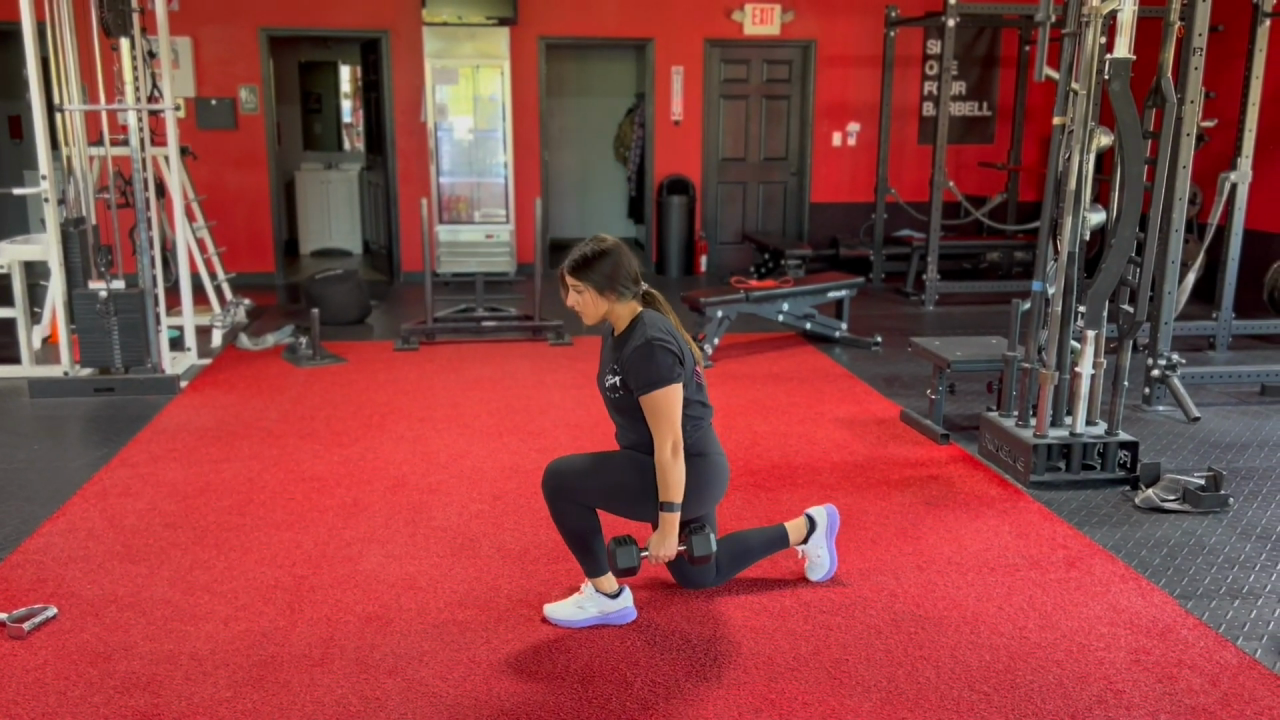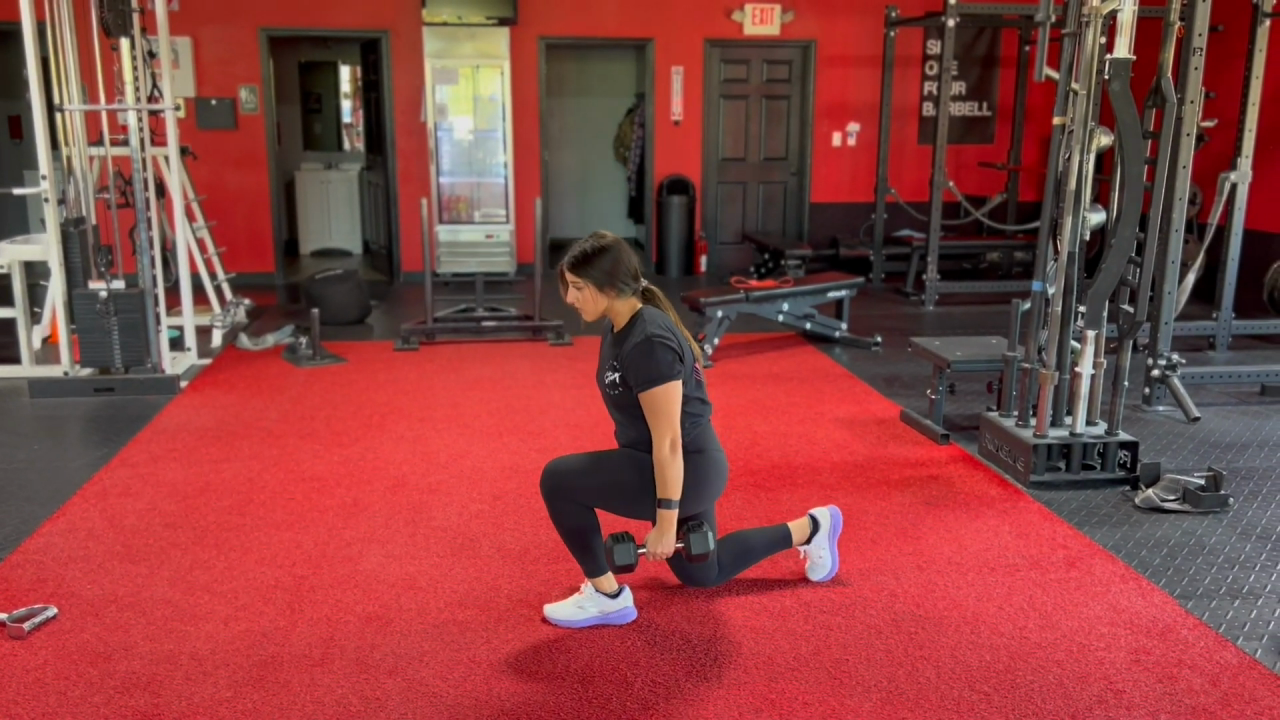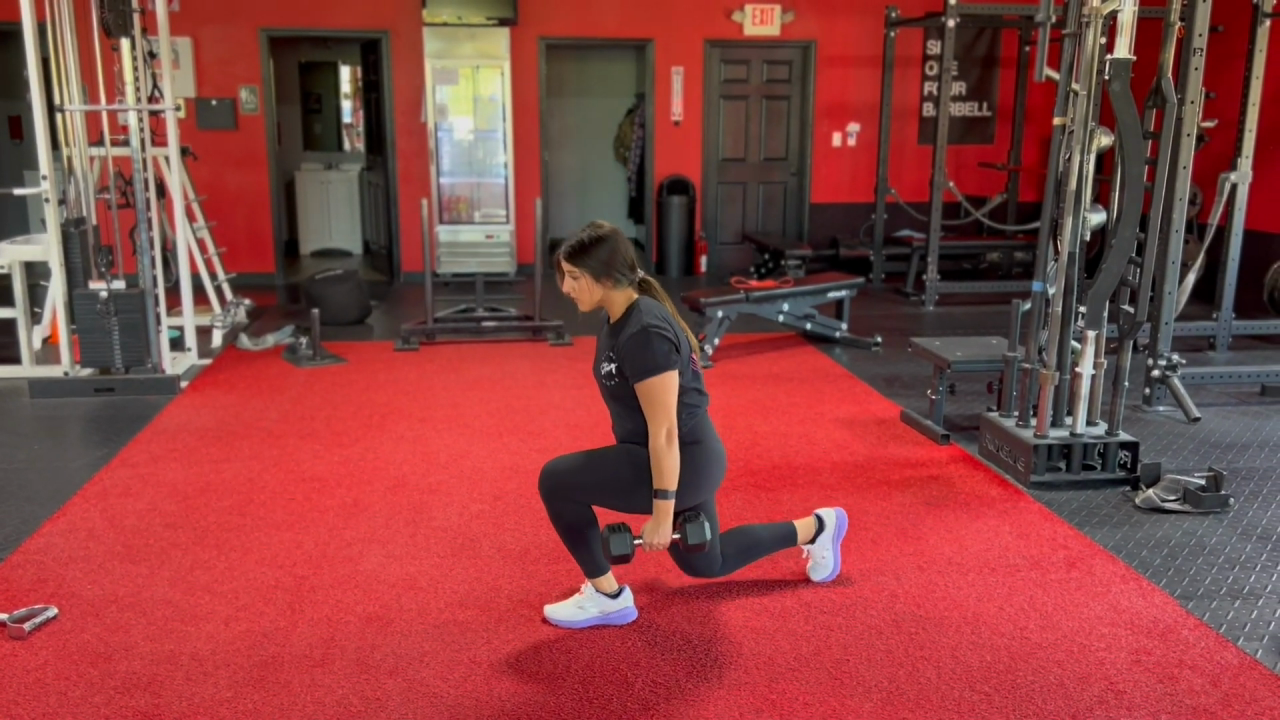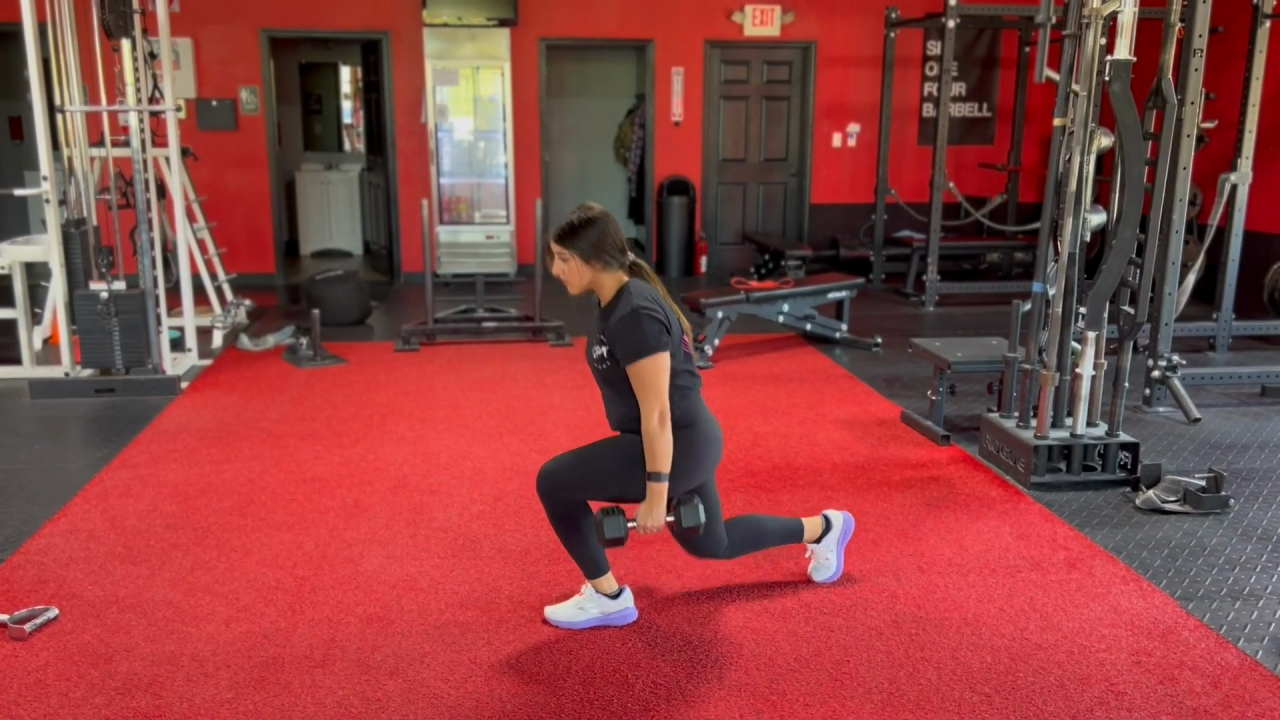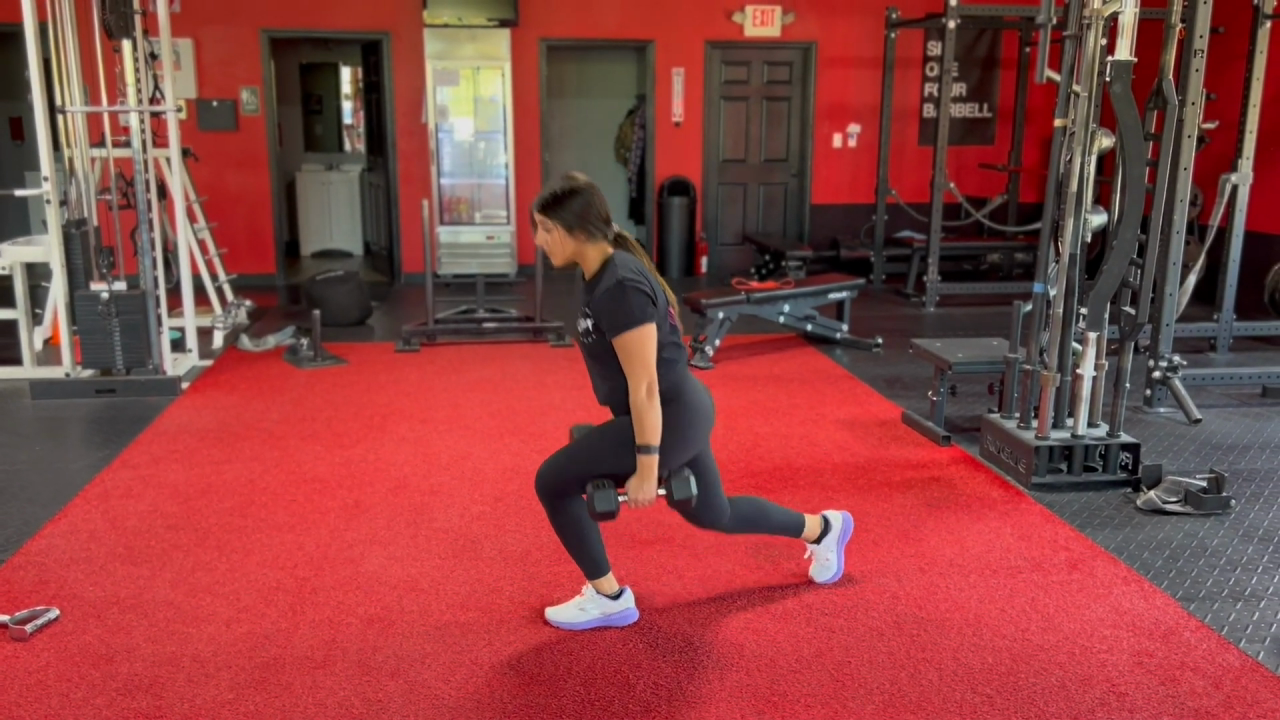
dt=0.1s
person 1, frame 1
left shoulder: (649, 347)
right shoulder: (622, 329)
left elbow: (671, 445)
left wrist: (668, 525)
right wrist: (629, 478)
left hip: (690, 472)
right hip: (680, 469)
left knee: (561, 480)
right knee: (699, 574)
left ankle: (606, 596)
right ankle: (809, 527)
person 1, frame 2
left shoulder: (647, 343)
right shoulder: (623, 326)
left elbow: (668, 442)
left wrist: (666, 523)
left hip: (688, 470)
right hip: (684, 465)
left knee: (559, 480)
right knee: (701, 572)
left ankle: (607, 597)
right ankle: (814, 528)
person 1, frame 3
left shoulder: (644, 334)
right shoulder: (620, 318)
left elbow: (664, 432)
left wrist: (661, 514)
right wrist: (629, 469)
left hip: (686, 462)
right hip: (682, 458)
left knee: (557, 481)
right knee: (705, 562)
left ankle: (607, 596)
right ankle: (818, 528)
person 1, frame 4
left shoulder: (634, 316)
right shoulder: (615, 300)
left elbow: (657, 414)
left wrist: (656, 498)
right wrist: (625, 451)
left hip: (679, 444)
right hip: (686, 438)
left knee: (556, 483)
right knee: (710, 542)
left ankle: (606, 597)
right ankle: (823, 530)
person 1, frame 5
left shoulder: (619, 287)
right shoulder: (601, 274)
left elbow: (644, 385)
left wrist: (645, 470)
right wrist: (622, 436)
left hip: (671, 420)
right hip: (677, 414)
left knee: (555, 481)
right knee: (711, 511)
left ankle: (608, 597)
right ankle: (823, 529)
